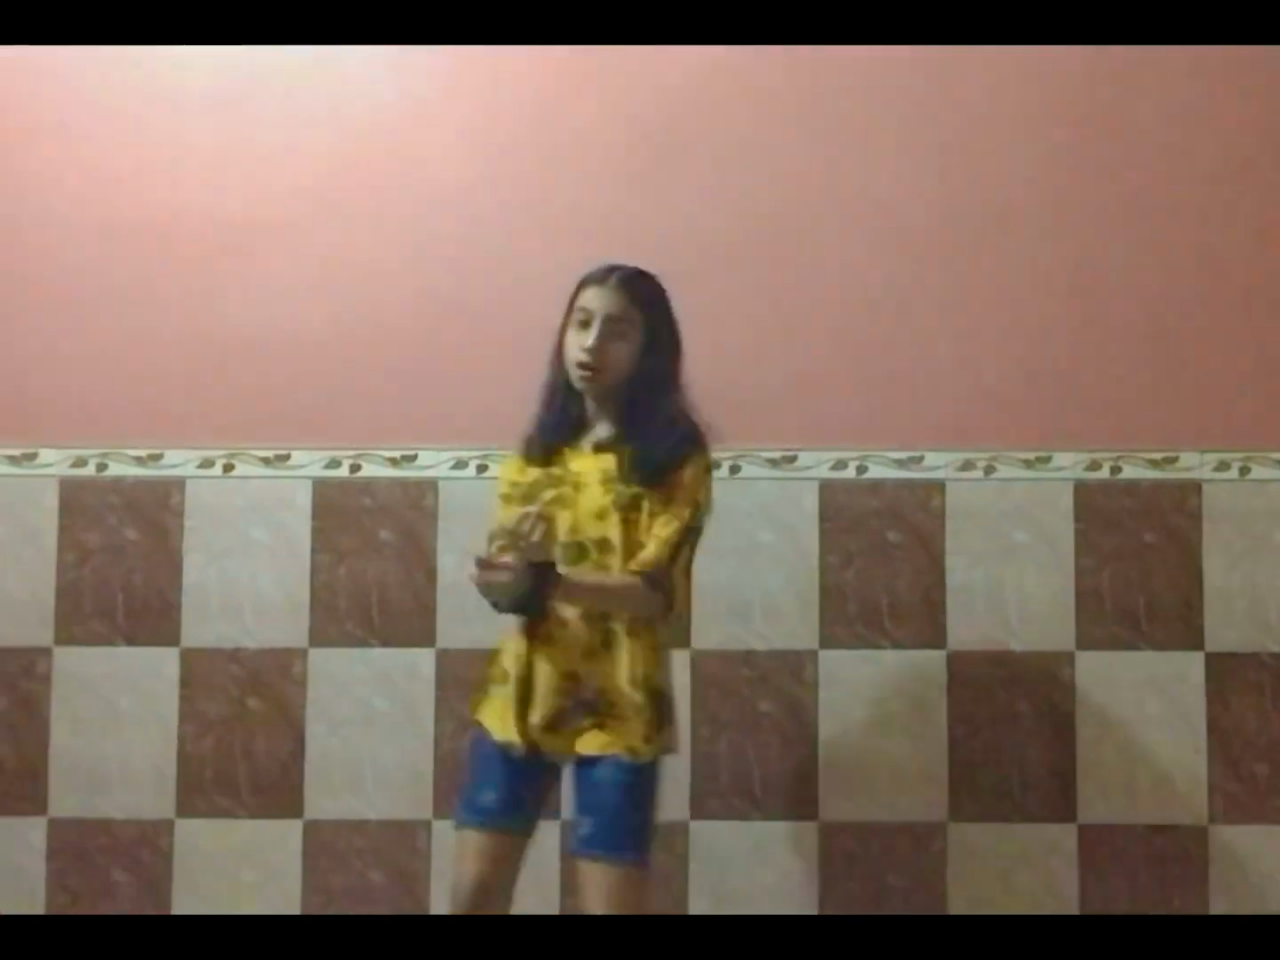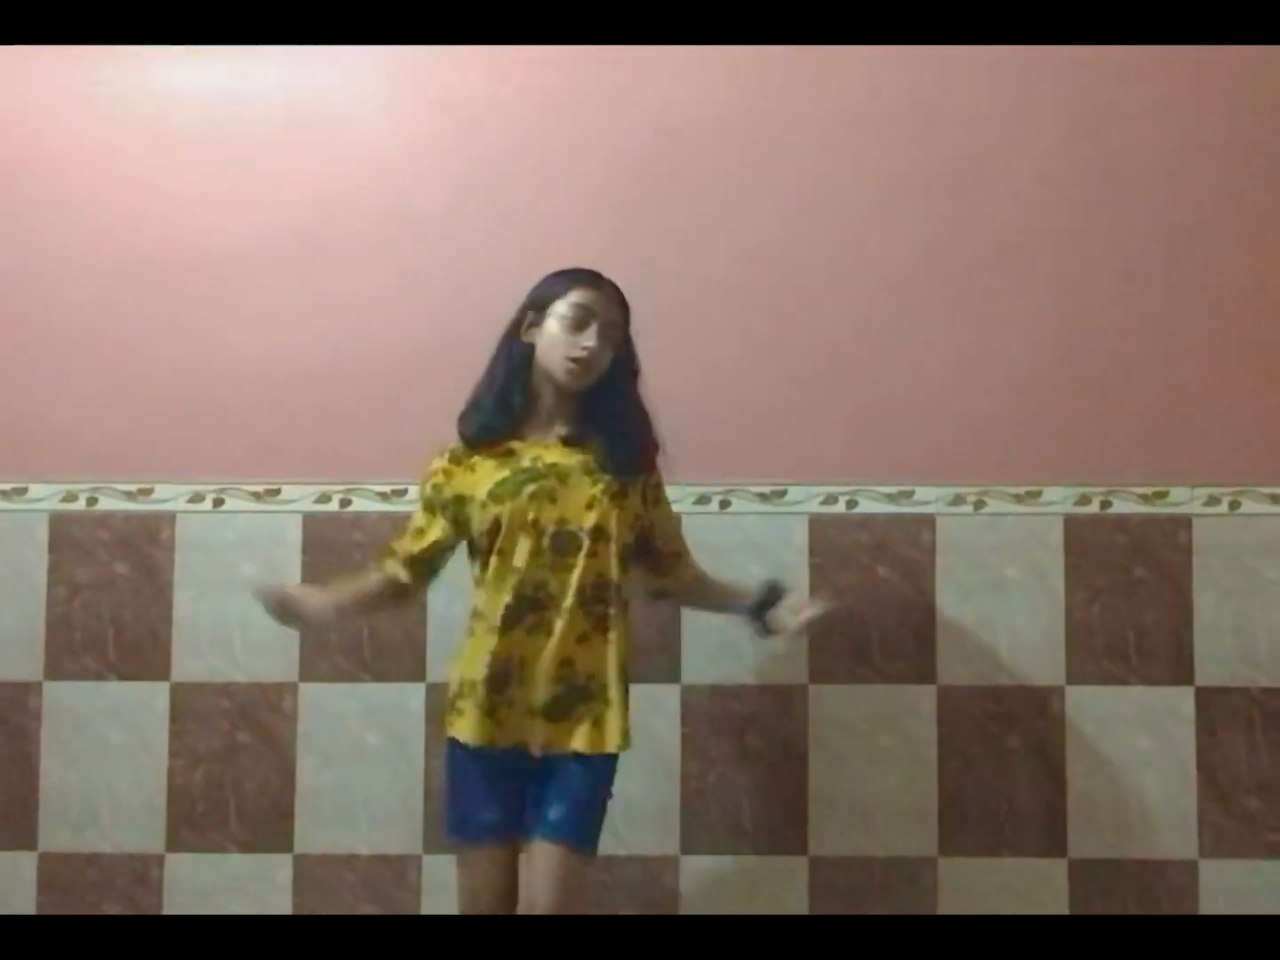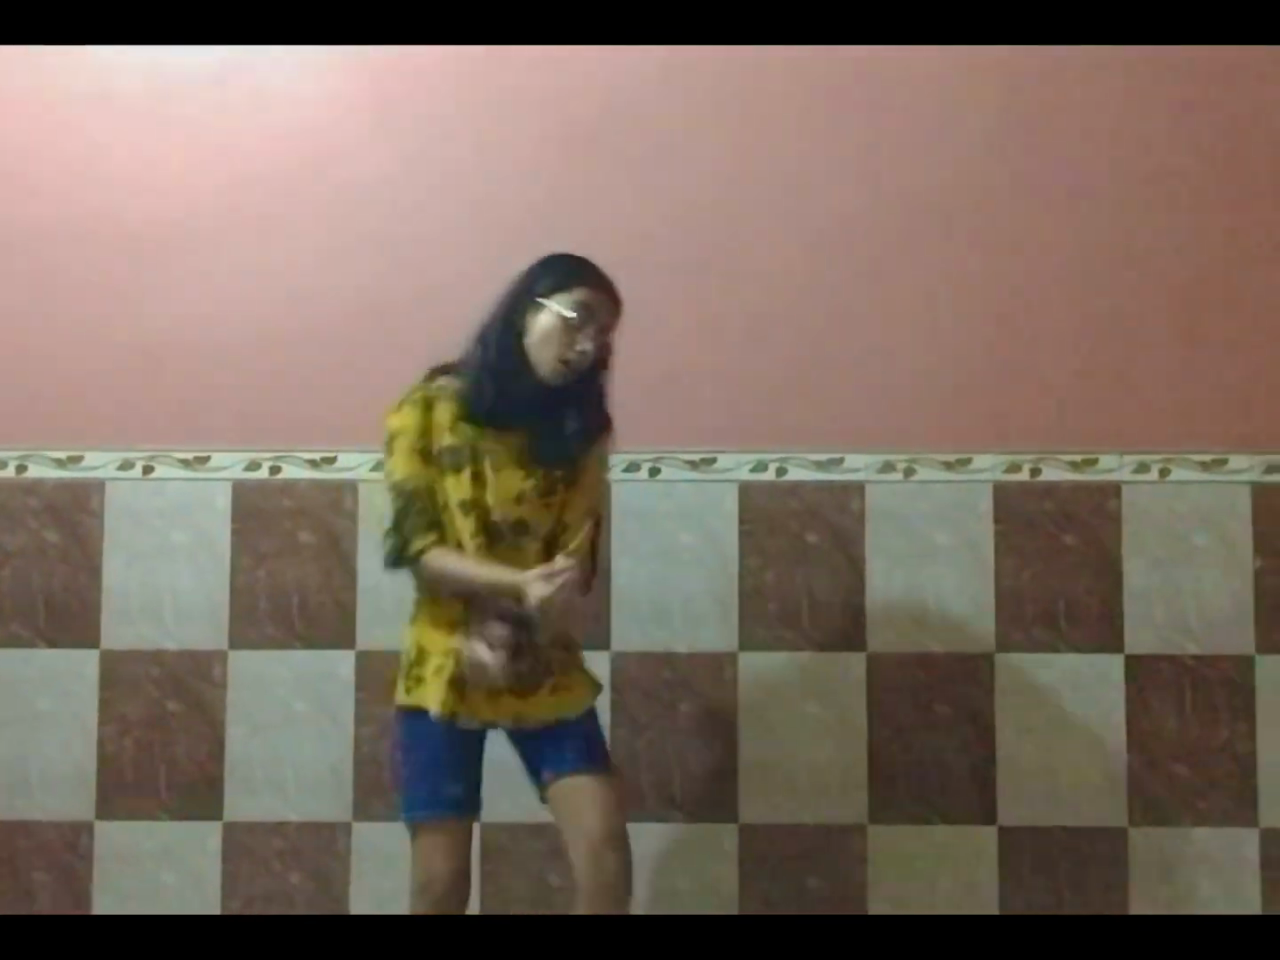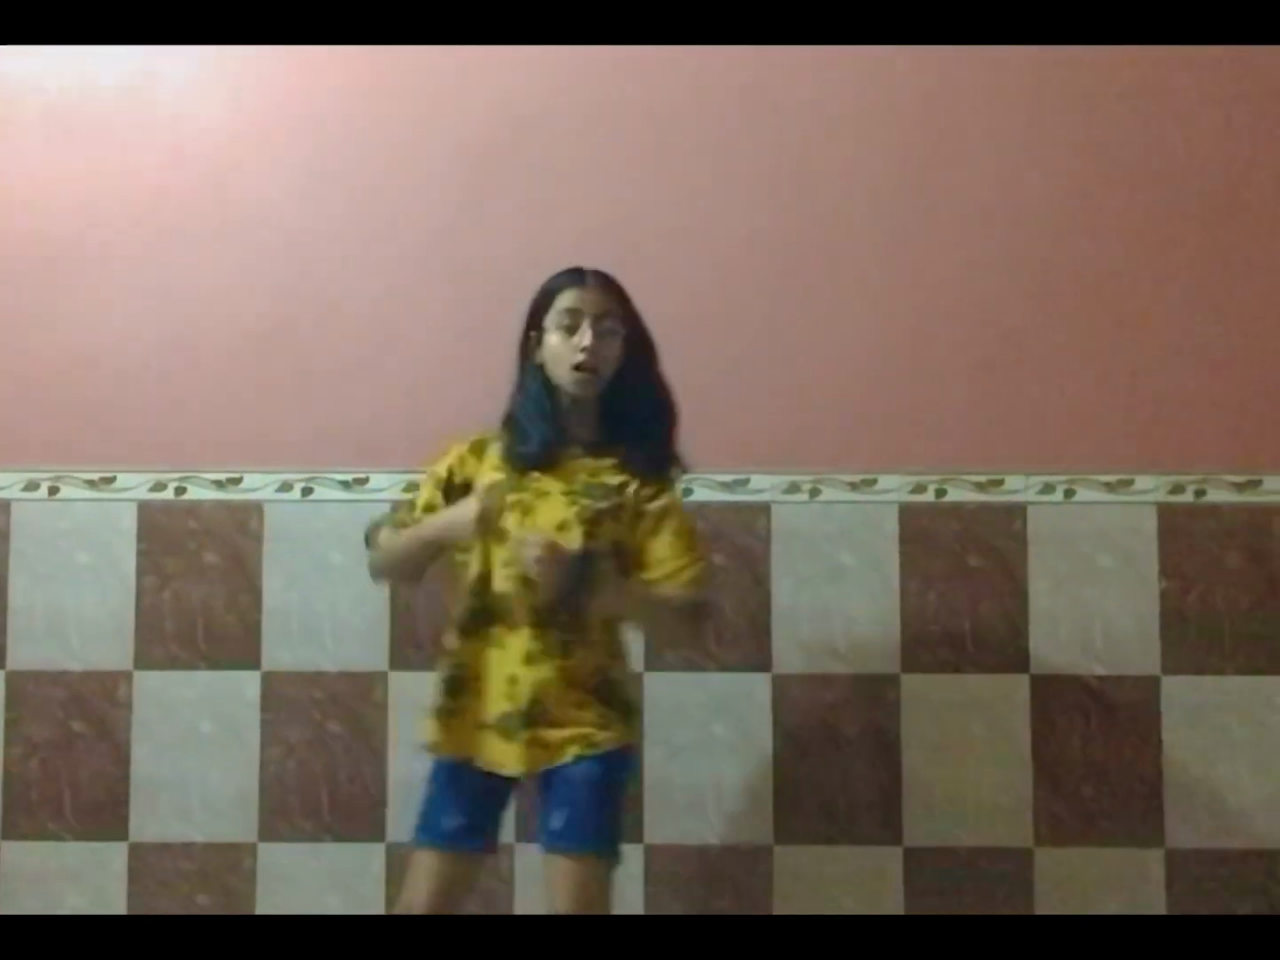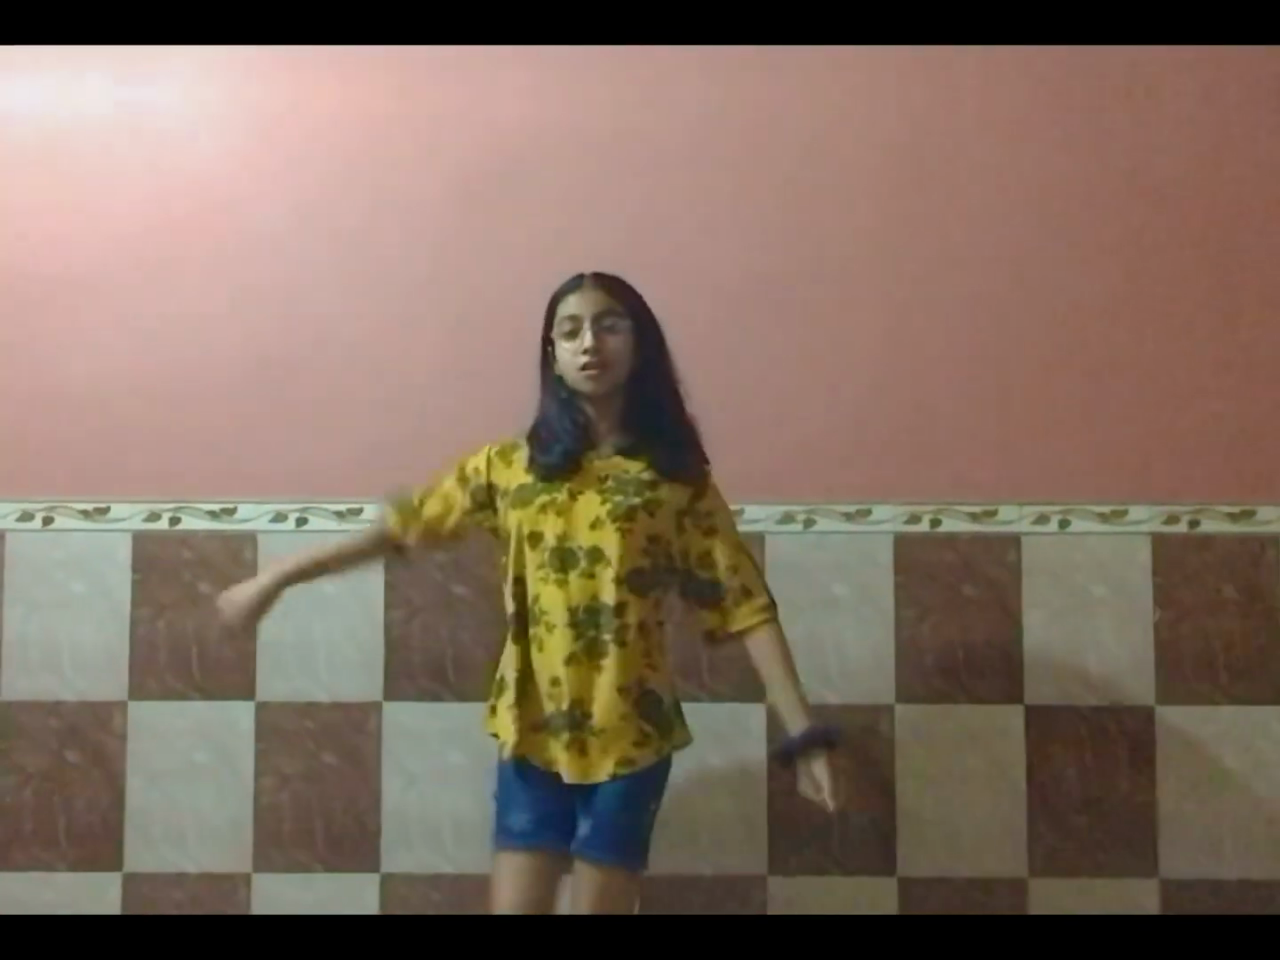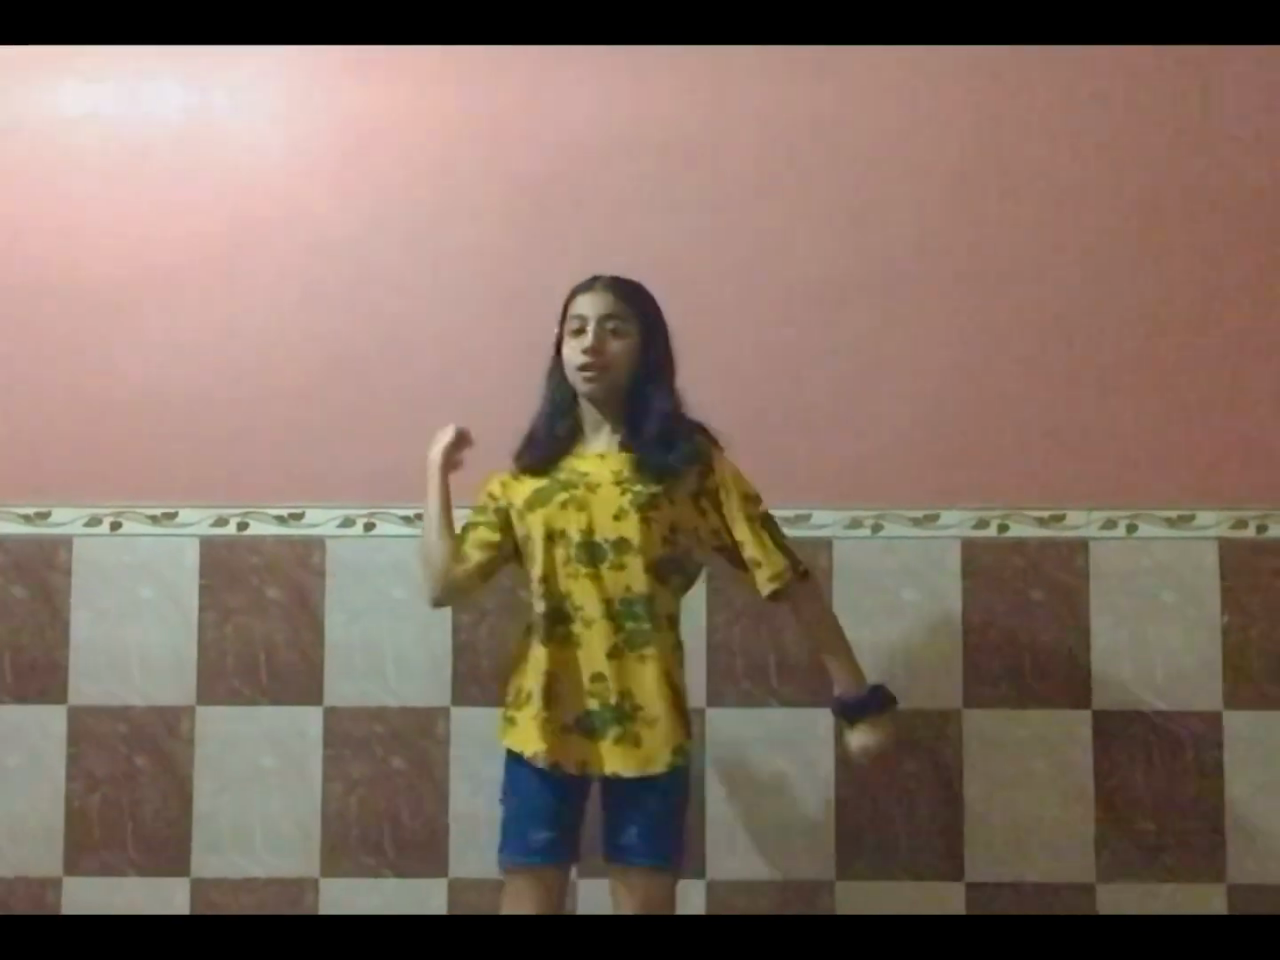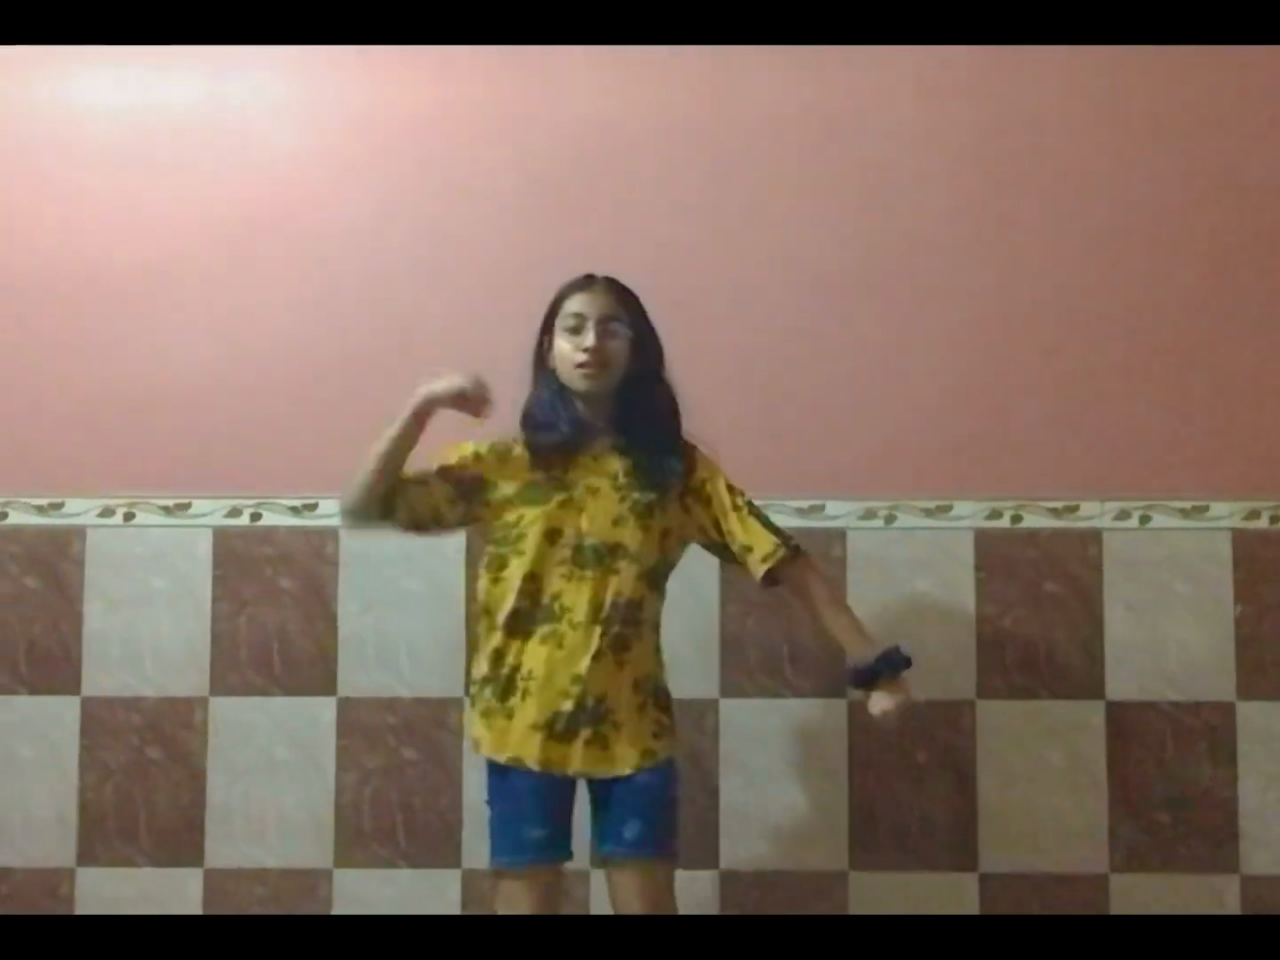
dt=0.4s
person 1, frame 1
left shoulder: (675, 457)
right shoulder: (534, 455)
left elbow: (652, 593)
right elbow: (501, 577)
left wrist: (545, 581)
right wrist: (516, 568)
left hip: (620, 706)
right hip: (521, 697)
left knee: (612, 912)
right knee: (473, 895)
person 1, frame 2
left shoulder: (625, 458)
right shoulder: (472, 457)
left elbow: (668, 568)
right elbow: (405, 567)
left wrist: (759, 606)
right wrist: (324, 604)
left hip: (584, 708)
right hip: (489, 702)
left knee: (548, 907)
right knee: (485, 905)
person 1, frame 3
left shoulder: (576, 437)
right shoulder: (428, 410)
left elbow: (572, 568)
right elbow: (418, 547)
left wrist: (513, 634)
right wrist: (517, 584)
left hip: (542, 673)
right hip: (444, 674)
left knee: (605, 852)
right knee: (440, 883)
person 1, frame 4
left shoulder: (641, 479)
right shoulder: (478, 459)
left elbow: (682, 614)
right elbow: (385, 559)
left wrist: (578, 580)
right wrist: (449, 524)
left hip: (586, 724)
right hip: (478, 715)
left knee: (578, 916)
right knee: (421, 906)
person 1, frame 5
left shoulder: (675, 478)
right shoulder: (509, 467)
left elbow: (746, 608)
right elbow: (402, 529)
left wrist: (801, 733)
right wrist: (275, 580)
left hip: (629, 732)
right hip: (531, 728)
left knee: (601, 917)
right knee: (512, 911)
person 1, frame 6
left shoulder: (690, 463)
right shoulder: (525, 477)
left elbow: (785, 576)
right elbow: (446, 587)
left wrist: (857, 696)
right wrist: (439, 471)
left hip: (651, 724)
right hip: (545, 725)
left knee: (647, 914)
right knee: (527, 910)
person 1, frame 7
left shoulder: (677, 469)
right shoulder: (499, 467)
left elbow: (784, 561)
right elbow: (364, 509)
left wrist: (873, 665)
right wrist: (424, 405)
left hip: (630, 727)
right hip: (523, 720)
left knee: (648, 913)
right knee: (524, 913)
